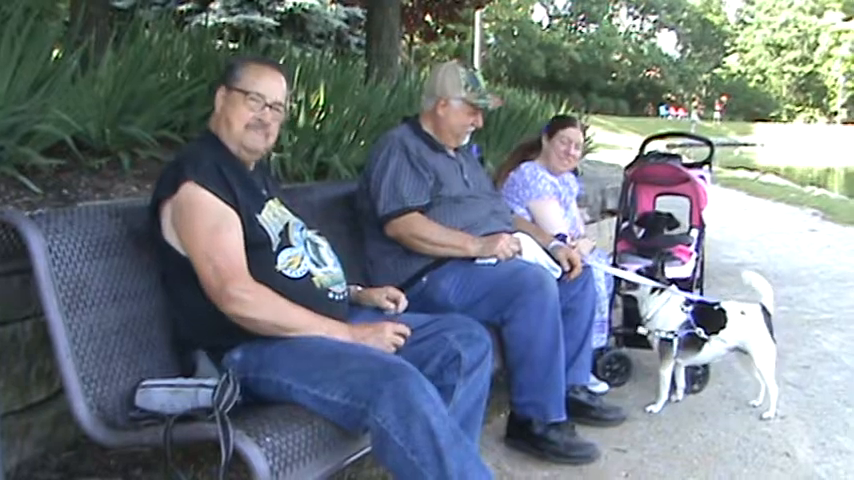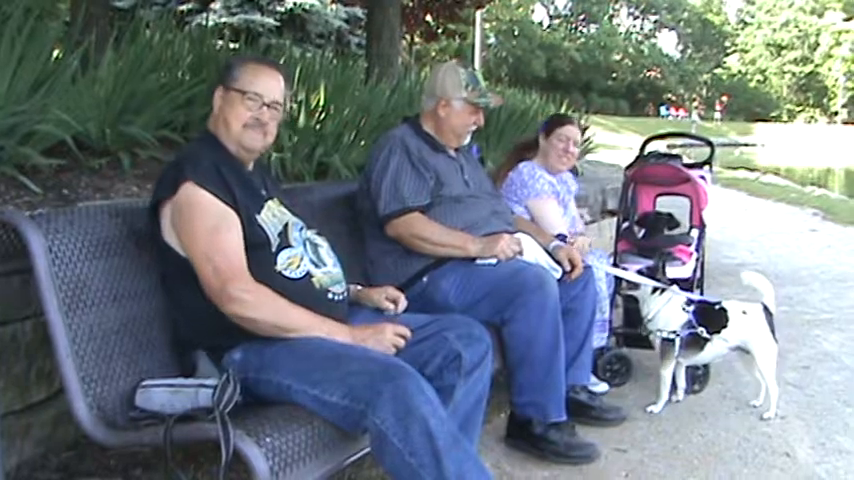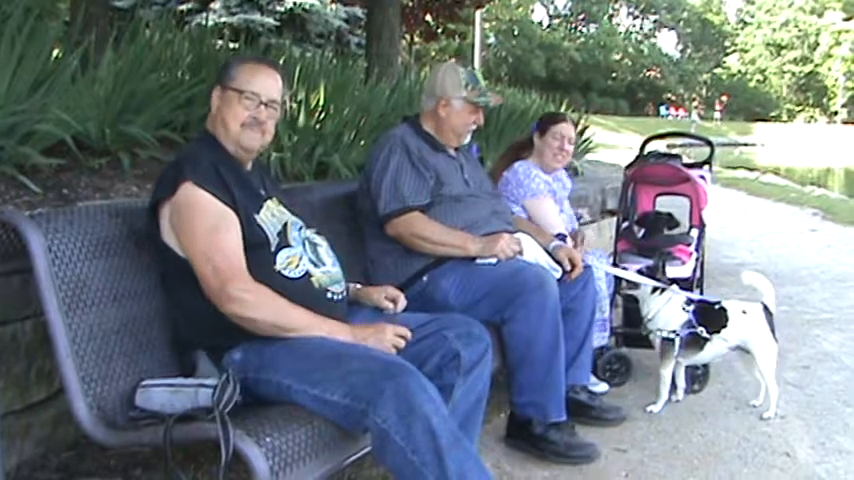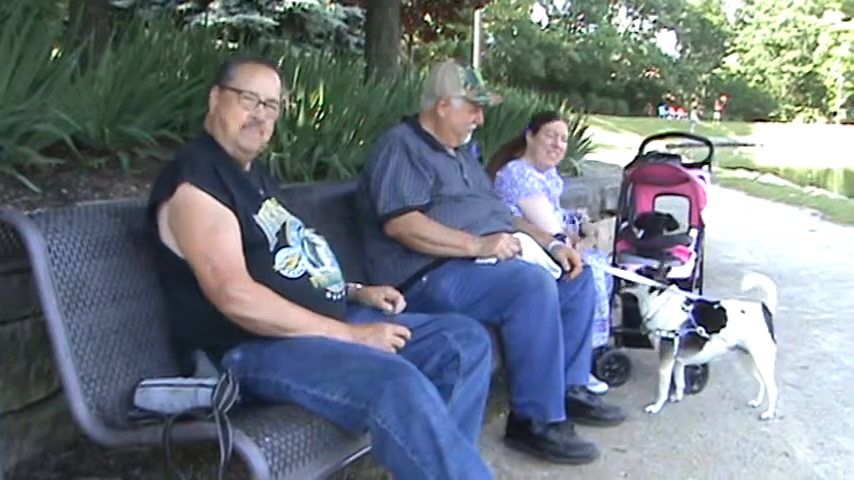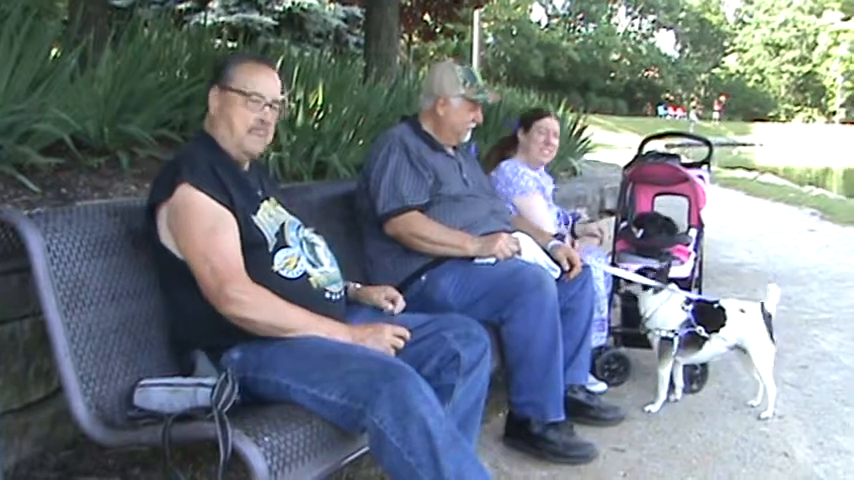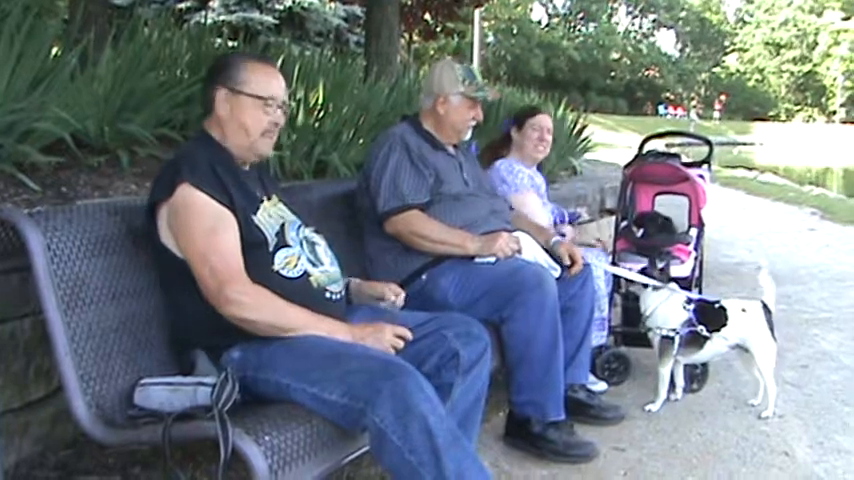
dt=0.1s
person 1, frame 1
left shoulder: (255, 172)
right shoulder: (197, 180)
right elbow: (236, 297)
left wrist: (356, 295)
right wrist: (350, 335)
left hip: (323, 320)
right hip: (258, 347)
left knee: (466, 341)
right knee: (399, 387)
person 1, frame 2
left shoulder: (254, 172)
right shoulder: (196, 180)
right elbow: (237, 297)
left wrist: (356, 294)
right wrist: (350, 337)
left hip: (323, 321)
right hip: (258, 348)
left knee: (466, 341)
right knee: (399, 389)
person 1, frame 3
left shoulder: (254, 172)
right shoulder: (195, 180)
right elbow: (237, 297)
left wrist: (356, 293)
right wrist: (350, 335)
left hip: (326, 320)
right hip: (257, 347)
left knee: (465, 340)
right knee: (399, 387)
person 1, frame 4
left shoulder: (252, 172)
right shoulder: (193, 181)
right elbow: (236, 297)
left wrist: (355, 293)
right wrist: (351, 334)
left hip: (324, 321)
right hip: (257, 347)
left knee: (465, 341)
right knee: (399, 386)
person 1, frame 5
left shoulder: (251, 171)
right shoulder: (193, 182)
right elbow: (235, 298)
left wrist: (353, 293)
right wrist: (350, 336)
left hip: (326, 320)
right hip: (257, 347)
left knee: (464, 341)
right knee: (396, 389)
person 1, frame 6
left shoulder: (253, 170)
right shoulder: (193, 182)
right elbow: (235, 299)
left wrist: (354, 289)
right wrist: (350, 335)
left hip: (325, 319)
right hip: (257, 347)
left knee: (464, 339)
right knee: (397, 387)
person 2, frame 1
left shoulder: (461, 154)
right shoulder: (400, 148)
left elbow: (499, 212)
right elbow: (399, 224)
left wrist: (551, 243)
right wrist: (477, 245)
left hip: (489, 260)
right hip: (432, 275)
left knee: (576, 274)
right knee: (533, 285)
left ankle: (570, 388)
right ankle: (536, 421)
person 2, frame 2
left shoulder: (461, 153)
right shoulder: (401, 148)
left elbow: (500, 212)
right elbow: (400, 224)
left wrist: (551, 243)
right wrist: (478, 245)
left hip: (490, 260)
right hip: (432, 276)
left knee: (577, 275)
right knee: (534, 285)
left ankle: (571, 388)
right ankle: (537, 420)
person 2, frame 3
left shoulder: (460, 153)
right shoulder: (401, 147)
left elbow: (499, 212)
right elbow: (400, 223)
left wrist: (551, 243)
right wrist: (477, 244)
left hip: (490, 260)
right hip: (433, 275)
left knee: (576, 273)
right knee: (534, 285)
left ankle: (570, 388)
right ankle: (536, 420)
person 2, frame 4
left shoulder: (460, 153)
right shoulder: (400, 147)
left elbow: (499, 213)
right elbow: (399, 223)
left wrist: (551, 243)
right wrist: (477, 245)
left hip: (490, 260)
right hip: (432, 276)
left knee: (576, 274)
right knee: (534, 285)
left ankle: (569, 388)
right ankle: (536, 421)
person 2, frame 5
left shoulder: (459, 153)
right shoulder: (400, 147)
left elbow: (500, 211)
right elbow: (399, 223)
left wrist: (550, 243)
right wrist: (475, 245)
left hip: (487, 259)
right hip: (431, 275)
left knee: (575, 272)
right knee: (532, 284)
left ankle: (569, 387)
right ankle: (535, 421)
person 2, frame 6
left shoulder: (460, 152)
right shoulder: (400, 145)
left elbow: (500, 210)
right elbow: (399, 221)
left wrist: (551, 239)
right wrist: (475, 244)
left hip: (489, 258)
right hip: (431, 274)
left knee: (575, 271)
right knee: (533, 284)
left ankle: (570, 386)
right ankle: (535, 420)
person 3, frame 1
left shoulder: (566, 179)
right shoulder: (532, 177)
left elbow: (578, 227)
right elbow: (557, 238)
left wrist: (584, 242)
right wrist: (576, 246)
left knee: (601, 260)
right knee: (589, 271)
person 3, frame 2
left shoulder: (564, 178)
right shoulder: (530, 177)
left elbow: (577, 225)
right elbow: (557, 237)
left wrist: (582, 239)
right wrist: (575, 242)
left knee: (602, 261)
right knee: (590, 271)
person 3, frame 3
left shoulder: (560, 177)
right shoulder: (526, 176)
left elbow: (566, 224)
right elbow: (555, 234)
left wrist: (578, 235)
right wrist: (574, 240)
left knee: (600, 261)
right knee: (590, 268)
person 3, frame 4
left shoulder: (550, 175)
right shoulder: (520, 175)
left elbow: (560, 225)
right elbow: (551, 233)
left wrist: (577, 230)
right wrist: (571, 238)
left knee: (599, 262)
right knee: (589, 268)
person 3, frame 5
left shoulder: (539, 174)
right shoulder: (514, 174)
left elbow: (548, 227)
right elbow: (546, 232)
left wrist: (577, 230)
right wrist: (570, 233)
left knee: (597, 259)
person 3, frame 6
left shoulder: (530, 172)
right shoulder: (509, 172)
right elbow: (540, 229)
left wrist: (576, 235)
right wrist: (566, 233)
left knee: (597, 259)
right knee: (588, 267)
